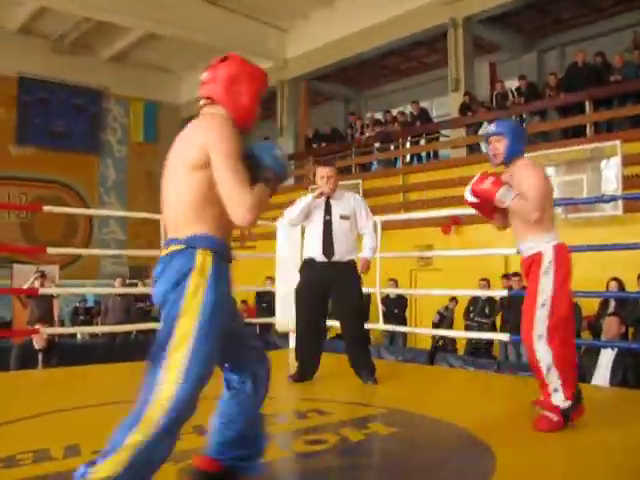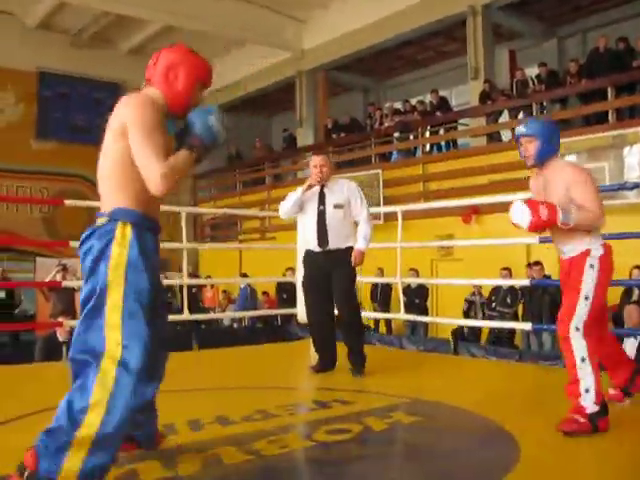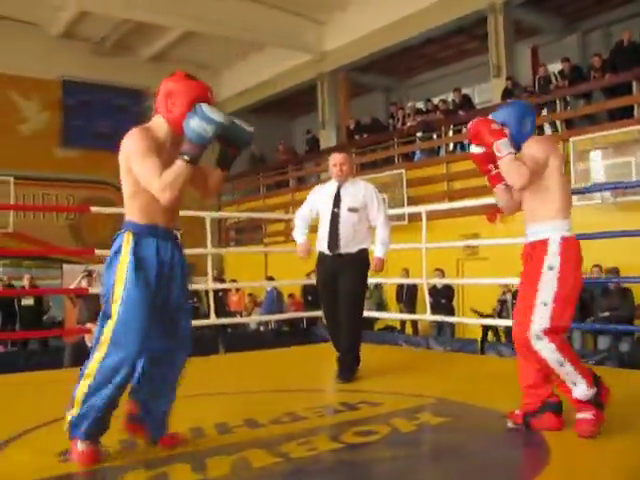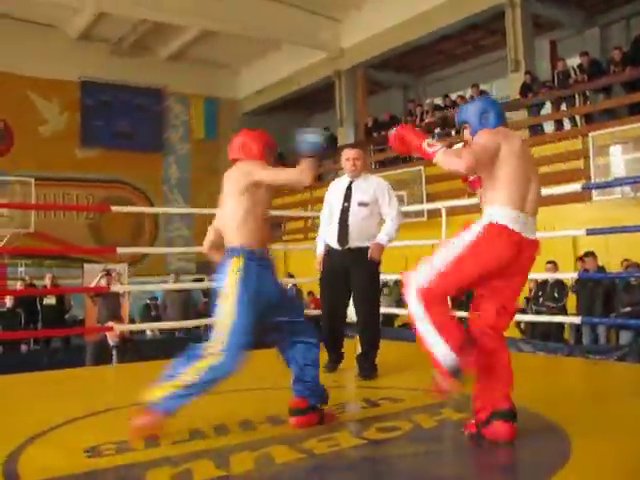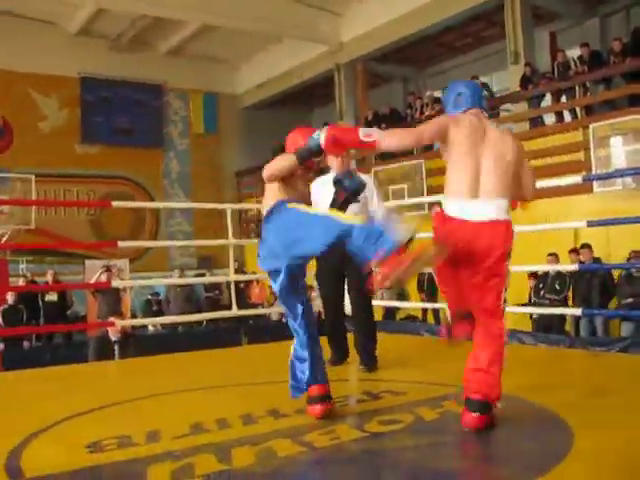
dt=0.4s
person 1, frame 1
left shoulder: (193, 137)
right shoulder: (217, 129)
right elbow: (244, 214)
left wrist: (251, 178)
right wrist: (266, 181)
left hip: (190, 268)
right hip: (194, 268)
left knee: (250, 370)
right knee: (173, 393)
person 1, frame 2
left shoulder: (148, 118)
right shoulder: (139, 107)
right elbow: (160, 183)
left wrist: (183, 149)
right wrist: (193, 147)
left hip: (133, 240)
right hip: (122, 239)
left knee: (146, 351)
right knee: (120, 363)
left ankle: (135, 430)
person 1, frame 3
left shoulder: (179, 144)
right shoulder: (139, 139)
left elbow: (208, 189)
right elbow: (165, 193)
left wrist: (228, 153)
right wrist: (193, 148)
left hip: (171, 250)
right hip: (140, 248)
left knee: (173, 342)
right knee: (125, 343)
left ankle: (146, 421)
right ankle: (84, 428)
person 1, frame 4
left shoulder: (235, 184)
right shoulder: (247, 171)
left elbow: (210, 246)
right elbow: (304, 178)
right wrist: (308, 155)
left hip: (254, 267)
right hip: (242, 269)
left knee: (302, 335)
right knee: (222, 354)
left ankle: (307, 404)
right ankle: (157, 405)
person 1, frame 5
left shoulder: (301, 190)
right shoulder: (289, 168)
right elbow: (268, 172)
left wrist: (342, 196)
right wrist: (305, 153)
left hip: (272, 253)
right hip: (284, 226)
left knee: (302, 326)
right knee: (350, 228)
left ankle: (315, 393)
right ankle: (392, 259)
person 2, frame 1
left shoulder: (527, 169)
right shoulder: (507, 176)
left elbow: (533, 212)
right elbow: (503, 222)
left wrist: (499, 191)
right wrist: (484, 205)
left hip: (547, 257)
right hip: (534, 259)
left knee: (540, 333)
right knee: (547, 330)
left ankle: (563, 405)
right ankle: (564, 393)
person 2, frame 2
left shoulder: (571, 172)
right shoulder: (538, 179)
left elbow: (596, 219)
right elbow: (543, 223)
left wrist: (556, 214)
right wrist: (532, 219)
left hip: (590, 259)
right hip: (569, 262)
left knee: (572, 328)
right knee: (586, 328)
left ankle: (592, 411)
person 2, frame 3
left shoulder: (537, 144)
right shoulder: (523, 156)
left elbow: (522, 178)
right elbow: (509, 206)
left wrist: (497, 142)
right wrist: (491, 168)
left hip: (555, 248)
right hip: (540, 249)
left knee: (538, 331)
right knee: (526, 330)
left ankle: (587, 390)
right ankle: (539, 407)
person 2, frame 4
left shoulder: (491, 135)
right shoulder: (520, 154)
left elbow: (461, 164)
left wrist: (421, 142)
left hip: (498, 232)
right hip: (523, 243)
left knee: (419, 290)
right knee: (488, 328)
left ankle: (454, 359)
right ankle: (496, 416)
person 2, frame 5
left shoulder: (448, 123)
right shoulder: (509, 139)
left elbow: (406, 138)
right elbow: (526, 191)
left wrist: (355, 135)
left hip: (454, 223)
right hip: (494, 228)
left knee: (451, 268)
right knee: (489, 319)
left ankle: (460, 315)
right ankle: (478, 404)
person 3, frame 1
left shoulder: (353, 200)
right shoulder: (308, 202)
left elbow: (368, 230)
right elbow: (288, 219)
left wrist: (366, 255)
right wrist: (312, 197)
left hip: (344, 268)
right hip: (313, 267)
left knee: (352, 320)
right knee: (306, 319)
left ankle: (365, 369)
right ankle: (305, 368)
person 3, frame 2
left shoulder: (348, 187)
right shoulder: (304, 192)
left elbow: (363, 218)
right elbow: (284, 212)
left wrist: (361, 246)
right wrist: (303, 189)
left hip: (341, 256)
right hip: (313, 258)
left knee: (347, 307)
right knee: (317, 311)
left ankle: (356, 358)
right ankle: (326, 358)
person 3, frame 3
left shoulder: (366, 190)
right shoulder: (319, 192)
left elbow: (381, 222)
right elbow: (302, 216)
left wrist: (380, 253)
right wrist: (301, 240)
left hip: (353, 260)
right hip: (326, 259)
left knee: (350, 313)
right knee: (331, 313)
left ankle: (348, 365)
right ankle: (347, 359)
person 3, frame 4
left shoulder: (377, 186)
right shoulder: (333, 188)
left elbow: (392, 216)
right elbow: (326, 220)
left wrist: (381, 241)
right wrist: (320, 250)
left hip: (362, 254)
right hip: (334, 254)
left knee: (367, 308)
right knee: (330, 307)
left ankle: (368, 361)
right ankle: (334, 353)
person 3, frame 5
left shoulder: (363, 181)
right shoulder: (317, 185)
left elbow: (378, 213)
right hip: (327, 250)
left knee: (361, 302)
right knee: (331, 304)
left ankle: (367, 356)
right ankle: (338, 351)
